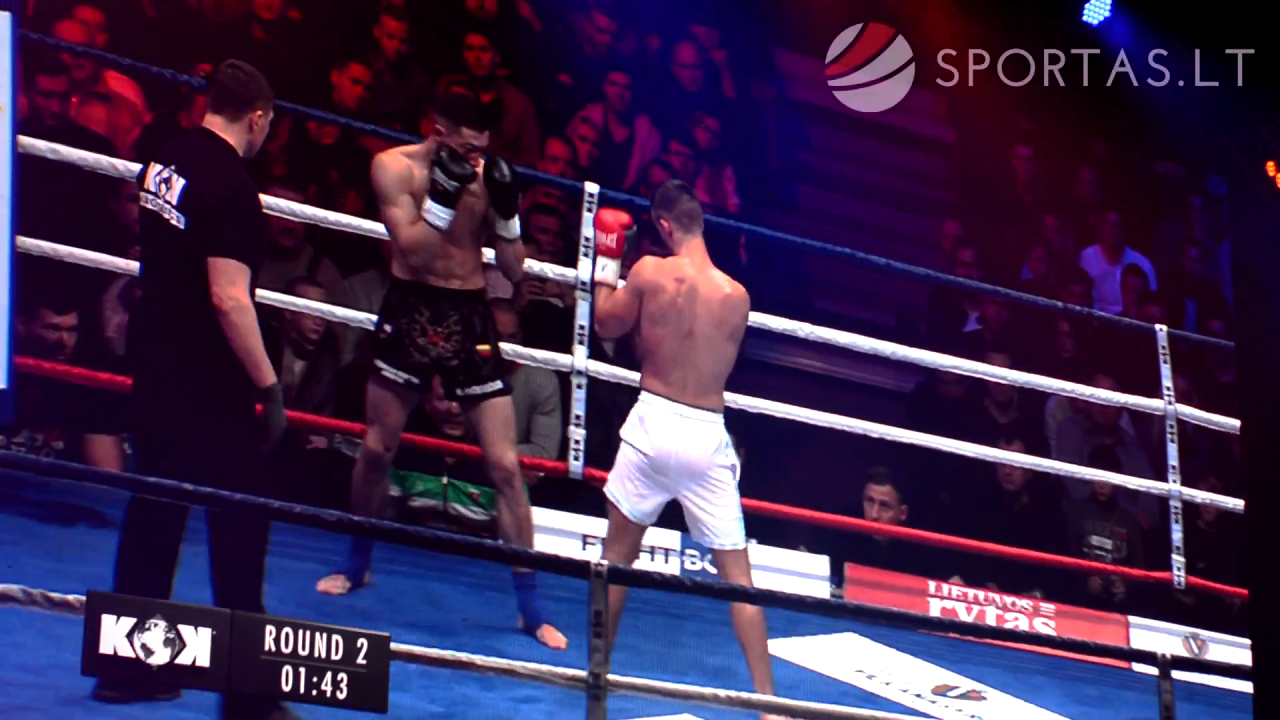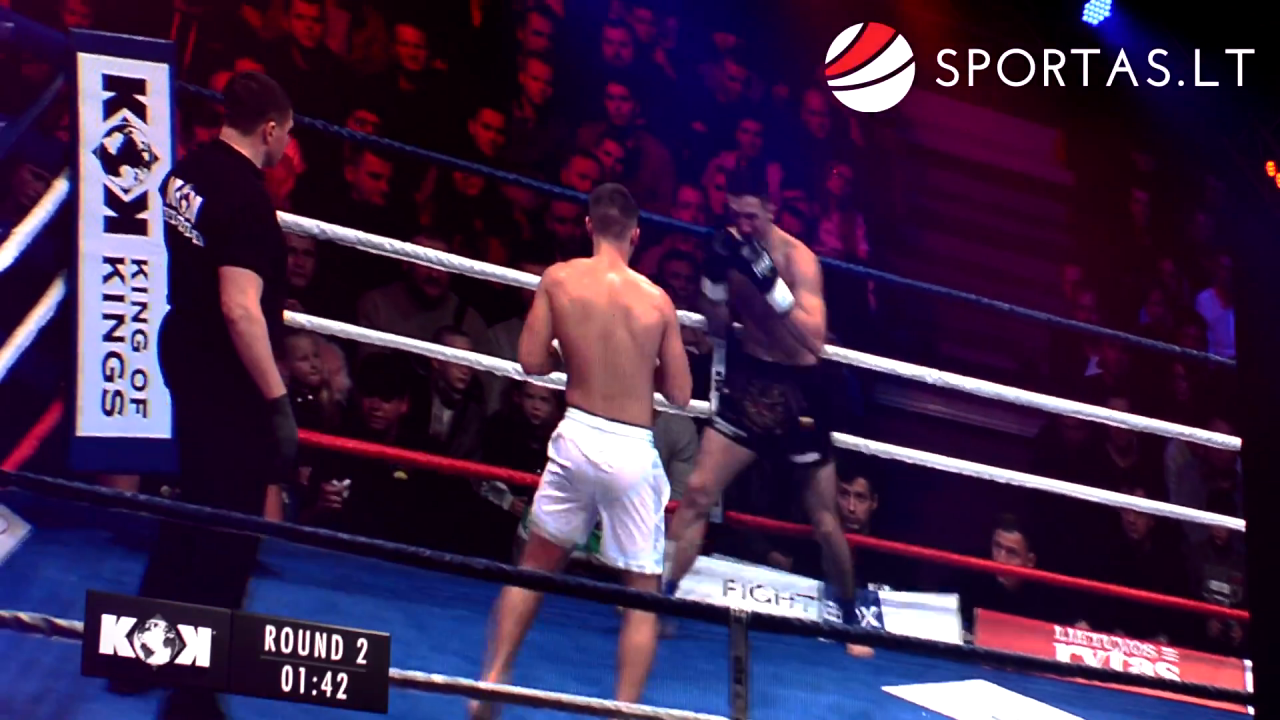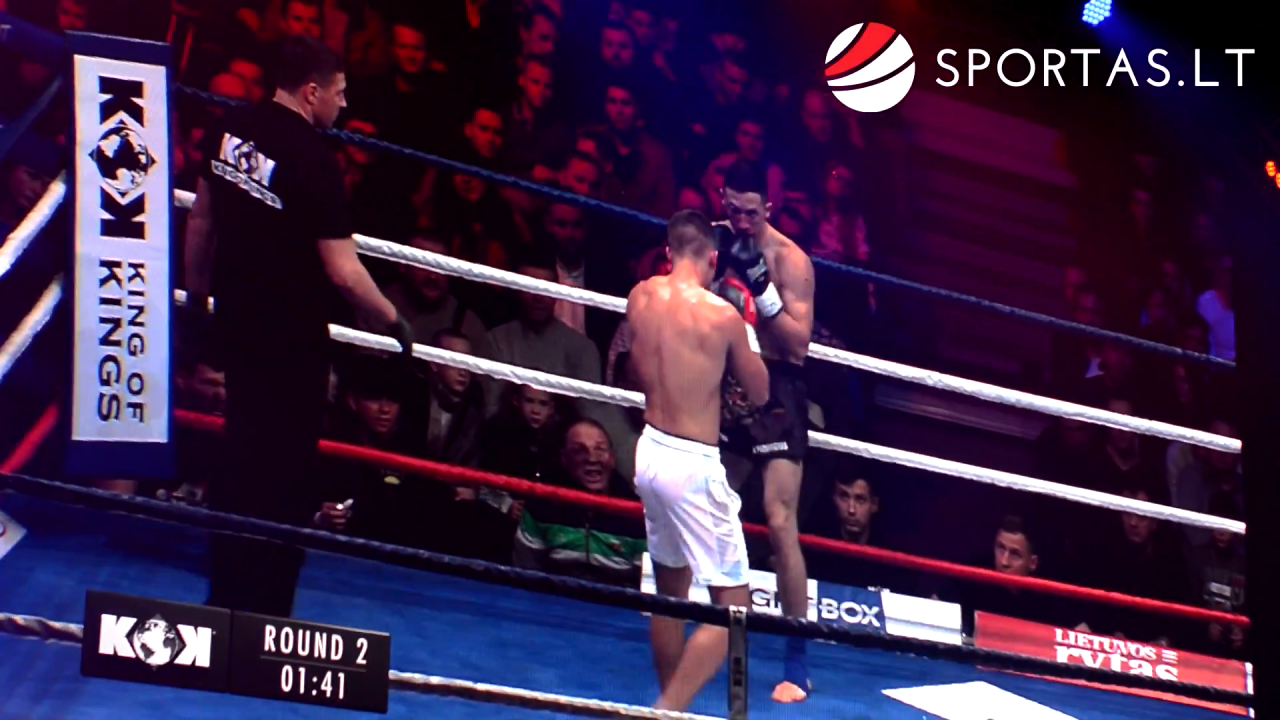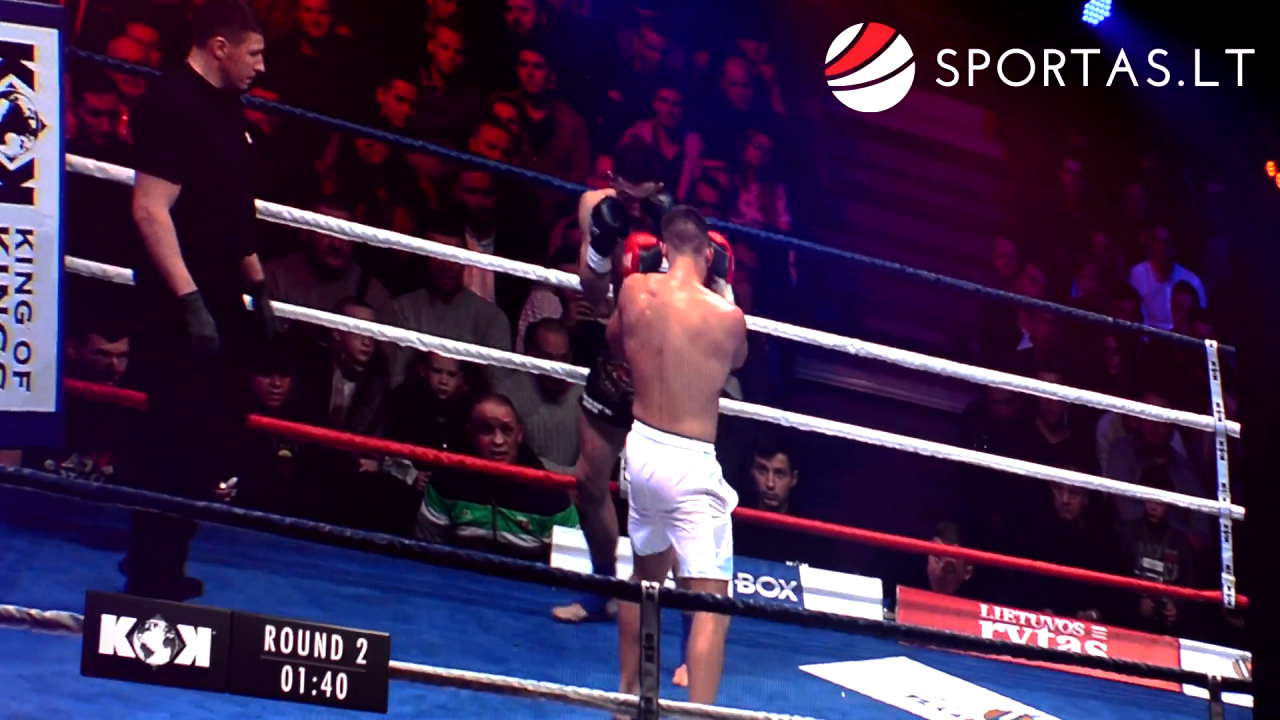
dt=1s
person 1, frame 1
left shoulder: (163, 160)
right shoulder: (231, 186)
right elbow: (230, 299)
right wrist: (269, 388)
left hip: (153, 356)
right hip: (205, 371)
left knee: (156, 502)
right knee: (239, 518)
person 1, frame 2
left shoulder: (189, 170)
right shoulder: (246, 197)
right elbow: (242, 309)
right wrist: (278, 401)
left hip: (186, 357)
right hip: (227, 374)
left knee: (198, 505)
right knee: (230, 527)
person 1, frame 3
left shoulder: (231, 129)
right shoulder: (312, 159)
left elbow: (201, 220)
right elbow: (343, 271)
left wrist: (198, 293)
right wrist: (394, 322)
left hip: (237, 317)
right hip: (291, 331)
left knee: (251, 449)
right knee: (286, 469)
left ankle: (230, 589)
right ankle: (259, 610)
person 1, frame 4
left shoulder: (224, 106)
right shoulder: (173, 105)
right elbow: (149, 209)
left wrist: (257, 286)
right wrist: (189, 301)
left hip: (219, 291)
right hip: (184, 298)
left knee: (212, 432)
right knee: (180, 436)
left ankle: (158, 568)
right ankle: (152, 581)
person 2, frame 1
left shoulder: (651, 271)
right shoulder: (738, 296)
left elbow: (607, 325)
left wrist: (608, 258)
left hip: (654, 424)
right hip: (708, 436)
left knee: (618, 553)
right knee: (736, 575)
person 2, frame 2
left shoulder: (558, 278)
right shoulder: (657, 301)
left elbow: (532, 360)
right elbow: (680, 395)
left hip: (576, 438)
right hip: (633, 453)
left knee: (536, 566)
right knee: (642, 599)
person 2, frame 3
left shoulder: (640, 295)
right shoulder: (722, 314)
right elbow: (759, 393)
left hip: (650, 453)
right hip: (693, 465)
left knee: (670, 591)
right knee: (731, 605)
left ankle: (670, 711)
right ankle: (668, 712)
person 2, frame 4
left shoulder: (634, 291)
right shoulder: (726, 315)
left hip: (642, 449)
right hip: (691, 463)
left knee: (647, 570)
right knee: (709, 605)
left ankle: (627, 691)
person 3, frame 1
left shoulder: (487, 178)
right shoulder: (394, 167)
left elbow: (512, 270)
right elbow: (411, 252)
left wrist: (508, 210)
right wrist: (443, 195)
left hip: (470, 318)
right hip: (410, 311)
left knee: (504, 466)
right knee: (377, 448)
left ankle: (530, 609)
right ankle: (357, 564)
person 3, frame 2
left shoulder: (797, 258)
right shoulder: (725, 242)
left elbow: (815, 341)
right elbow: (717, 327)
left wrist: (769, 282)
right wrist: (715, 279)
left hip: (798, 392)
right hip: (747, 384)
left knee: (824, 524)
right knee: (697, 493)
left ankle: (850, 619)
person 3, frame 3
left shoulder: (791, 259)
right shoulder: (717, 237)
left elbow: (799, 344)
left wrist: (762, 286)
left hip: (778, 388)
right hip: (731, 379)
left knee: (780, 524)
left ankle: (797, 661)
person 3, frame 4
right shoulder: (594, 207)
right elbow: (591, 295)
left wrist: (662, 259)
right wrist: (600, 243)
right hip: (614, 354)
right knee: (589, 481)
right ankle: (601, 593)
